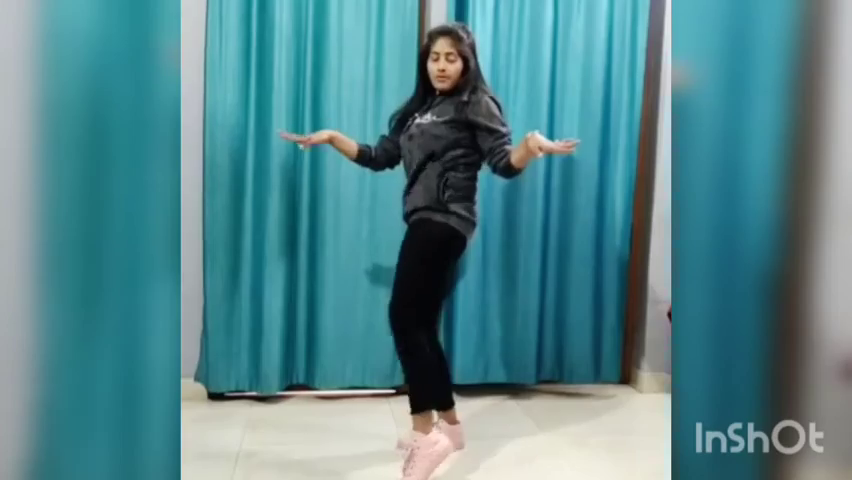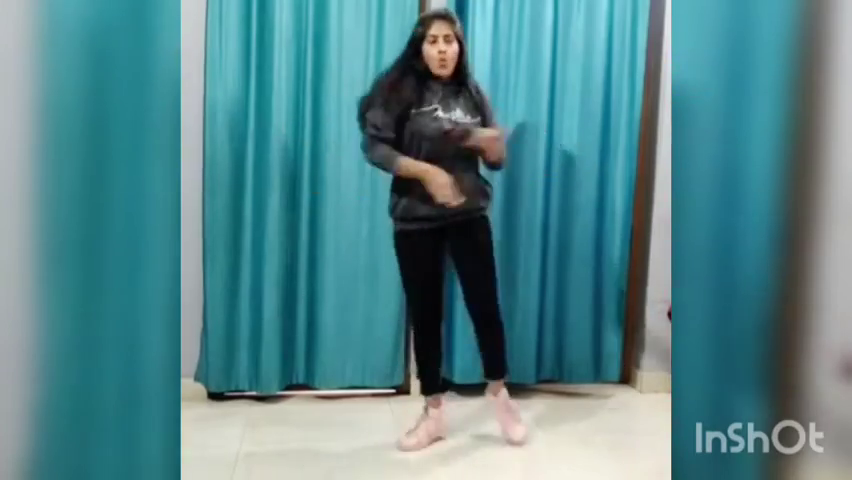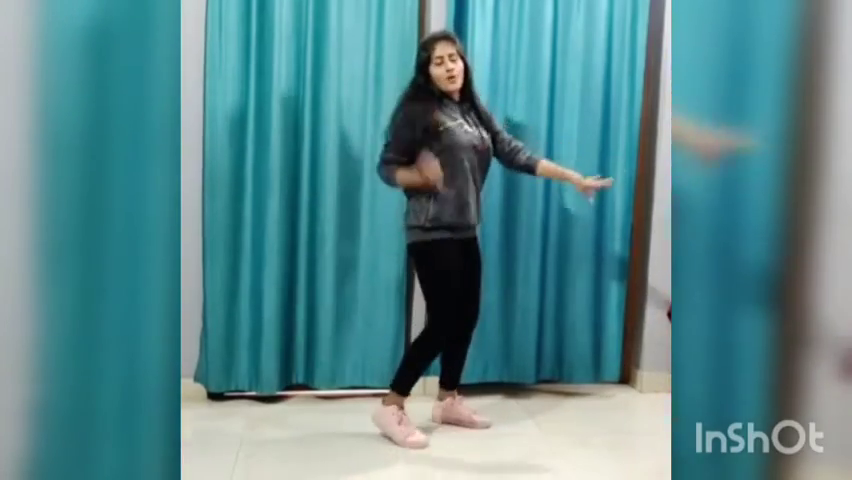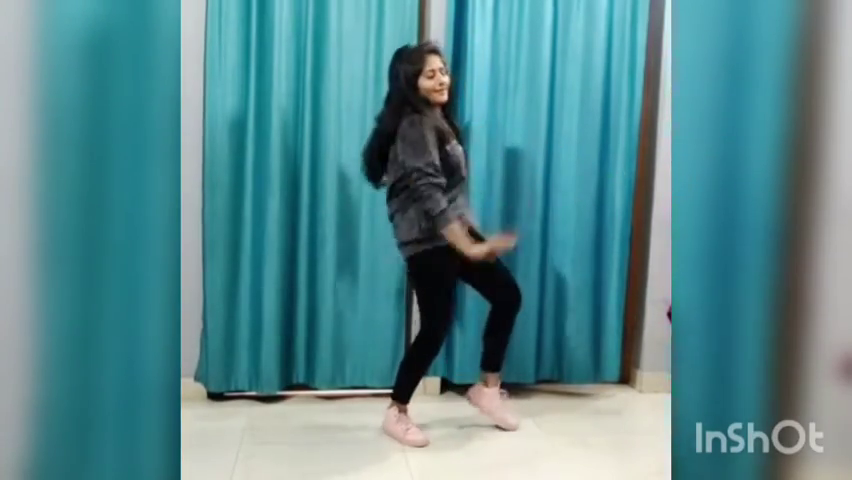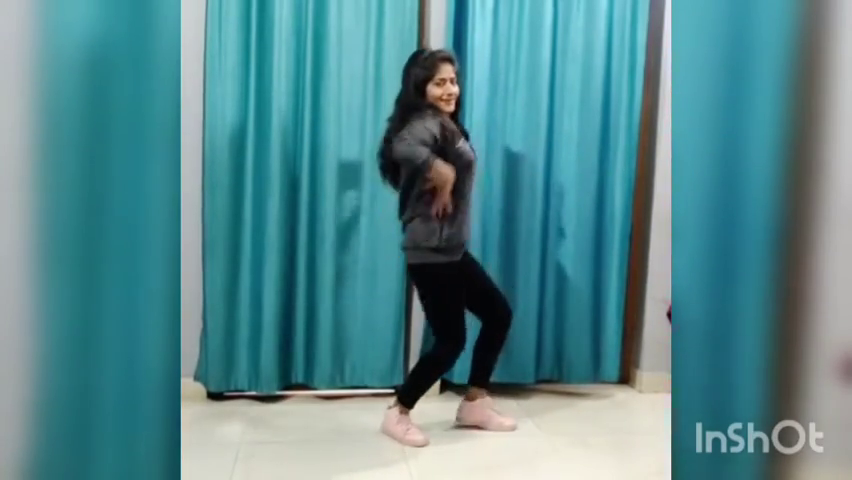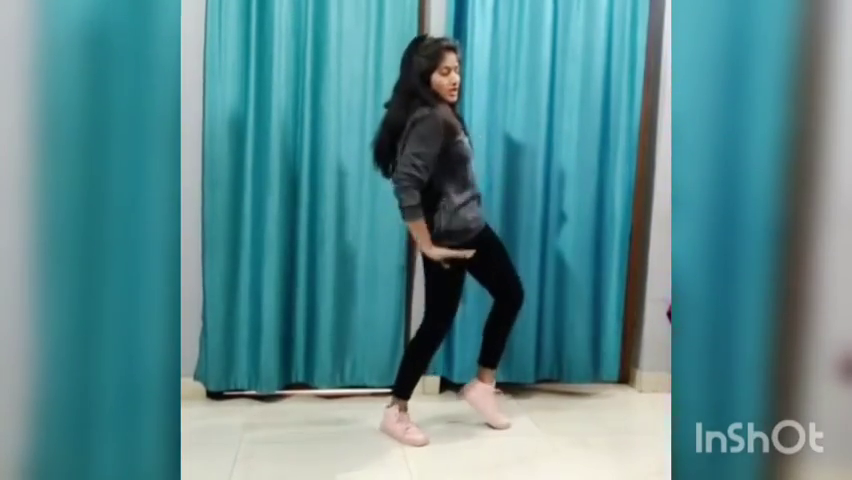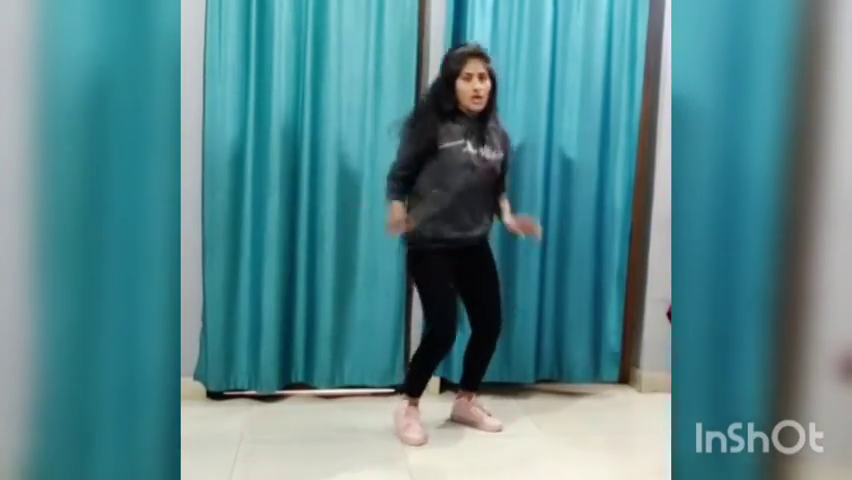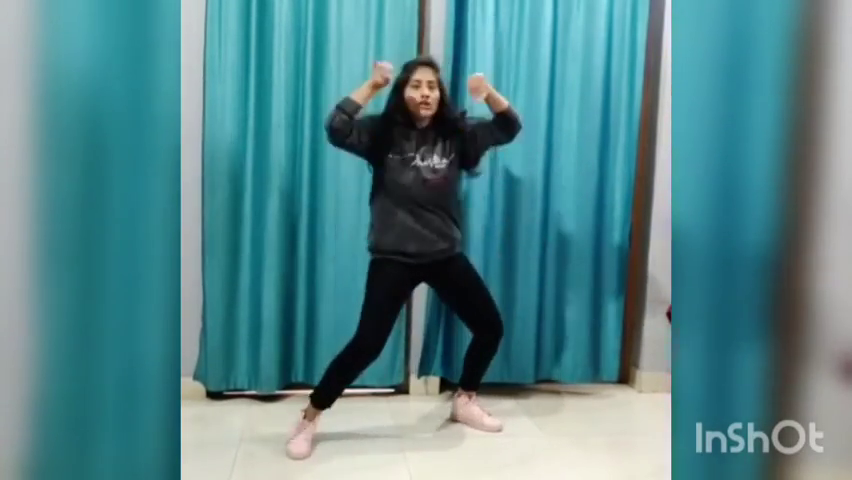
dt=0.5s
person 1, frame 1
left shoulder: (476, 104)
right shoulder: (417, 109)
left elbow: (504, 163)
right elbow: (380, 156)
left wrist: (532, 144)
right wrist: (331, 137)
left hip: (442, 220)
right hip: (426, 221)
left knee: (404, 317)
right knee: (420, 326)
left ankle: (426, 432)
right ankle: (448, 423)
person 1, frame 2
left shoulder: (471, 94)
right shoulder: (397, 90)
left elbow: (495, 158)
right elbow: (377, 148)
left wrist: (489, 145)
right wrist: (427, 171)
left hip: (467, 213)
right hip: (414, 219)
left knee: (484, 303)
right knee: (424, 312)
left ankle: (499, 393)
right ankle: (433, 412)
person 1, frame 3
left shoulder: (476, 112)
right shoulder: (417, 111)
left elbow: (515, 154)
right elbow: (388, 169)
left wrist: (573, 178)
right wrist: (418, 176)
left hip: (465, 232)
right hip: (431, 233)
left knee: (466, 317)
right knee: (443, 320)
left ankle: (448, 401)
right ankle: (391, 407)
person 1, frame 4
left shoulder: (437, 120)
right shoulder: (416, 126)
right elbow: (427, 194)
left wrist: (469, 236)
right wrist: (467, 245)
left hip: (454, 233)
right hip: (430, 241)
left knee: (509, 297)
right knee: (436, 327)
left ankle: (488, 388)
right ankle: (396, 413)
person 1, frame 5
left shoulder: (442, 126)
right shoulder: (427, 123)
right elbow: (405, 149)
right wrist: (444, 176)
left hip: (450, 250)
right hip: (431, 252)
left knee: (499, 313)
right knee: (450, 340)
left ankle: (475, 404)
right ankle: (397, 414)
person 1, frame 6
left shoulder: (443, 116)
right shoulder: (428, 120)
right elbow: (407, 185)
right wrist: (425, 244)
left hip: (472, 228)
right hip: (447, 237)
left knee: (511, 294)
right knee: (437, 322)
left ankle: (483, 385)
right ankle: (395, 412)
person 1, frame 7
left shoulder: (495, 133)
right shoulder: (430, 124)
right elbow: (401, 173)
left wrist: (510, 218)
right wrist: (397, 208)
left hip: (474, 244)
right hip: (430, 243)
left knee: (488, 325)
right knee: (441, 328)
left ankle: (466, 402)
right ankle: (408, 408)
person 1, frame 8
left shoulder: (458, 135)
right shoulder: (383, 135)
left elbow: (508, 128)
right elbow: (337, 129)
left wrist: (486, 90)
right wrist: (372, 87)
left hip: (446, 256)
right hip: (393, 258)
left knee: (490, 326)
right knee: (367, 343)
left ankle: (465, 401)
right ankle: (308, 420)
